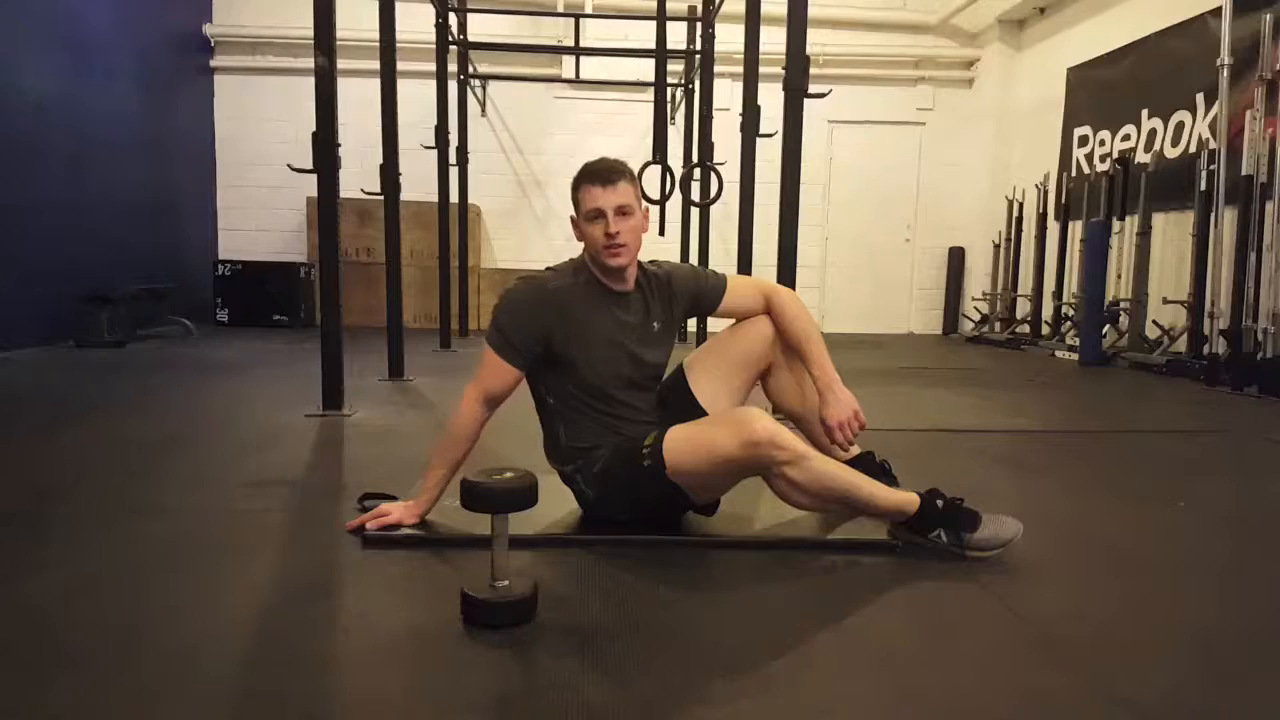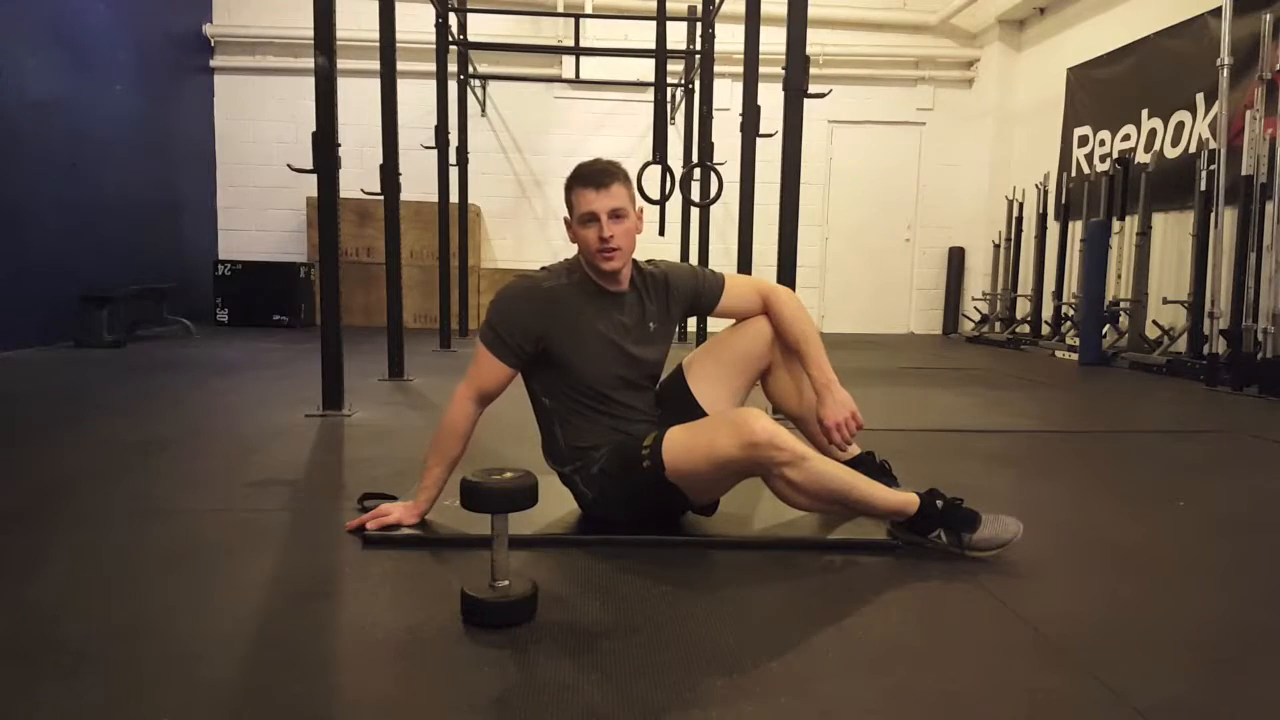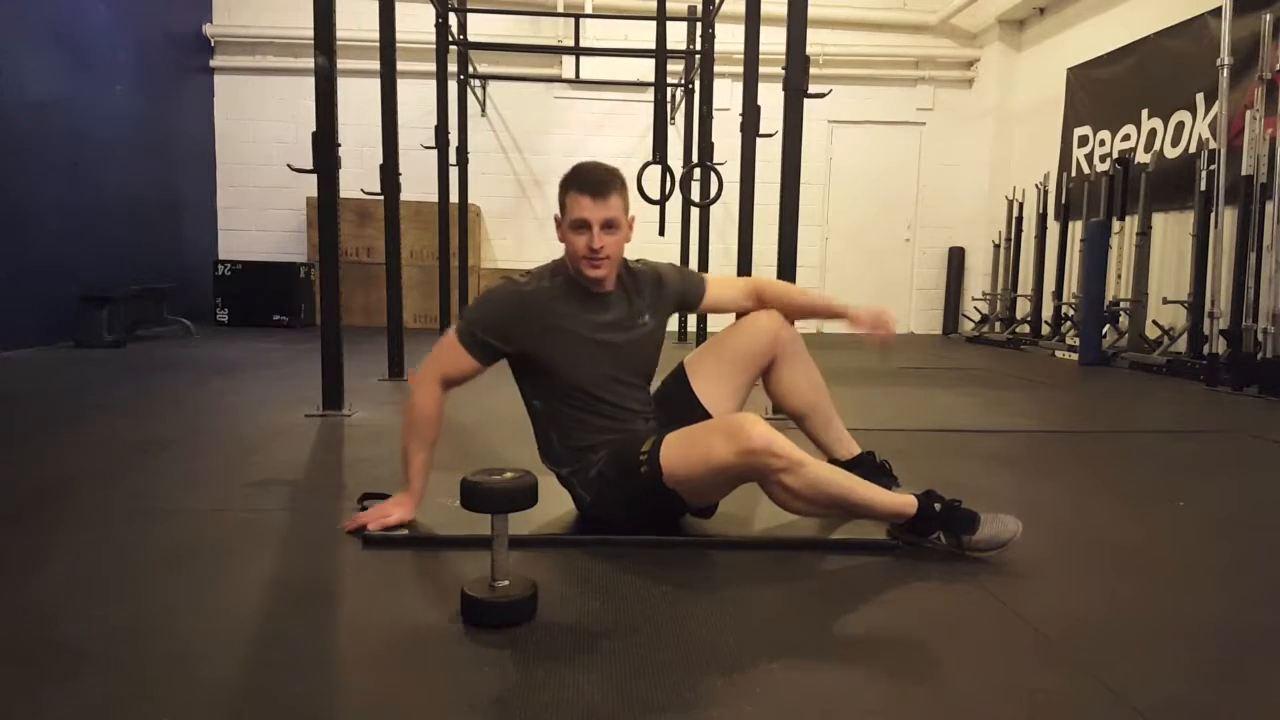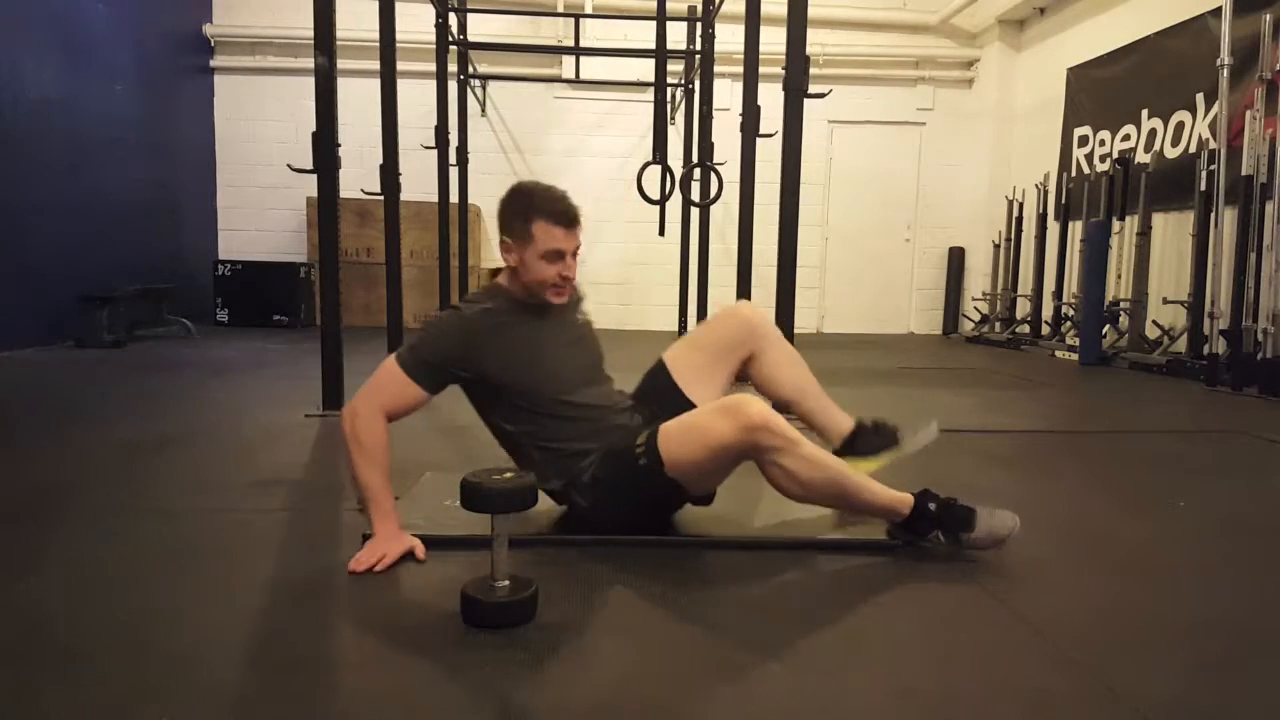
dt=0.4s
person 1, frame 1
left shoulder: (669, 284)
right shoulder: (540, 301)
left elbow: (777, 297)
right elbow: (481, 400)
left wrist: (832, 388)
right wrist: (422, 502)
left hip: (661, 437)
right hip: (611, 480)
left knee: (769, 332)
right knee: (757, 433)
left ankle: (859, 466)
right ankle: (921, 516)
person 1, frame 2
left shoulder: (665, 283)
right shoulder: (533, 301)
left elbow: (774, 297)
right elbow: (471, 397)
left wrist: (829, 388)
right wrist: (421, 502)
left hip: (659, 435)
right hip: (610, 481)
left knee: (768, 334)
right knee: (755, 433)
left ankle: (861, 469)
right ankle: (921, 516)
person 1, frame 3
left shoulder: (650, 282)
right shoulder: (522, 306)
left elbow: (747, 291)
right elbow: (430, 379)
left wrist: (843, 309)
right wrist: (409, 494)
left hip: (659, 432)
right hip: (611, 485)
left knee: (770, 329)
right knee: (751, 439)
left ankle: (863, 471)
right ankle: (920, 518)
person 1, frame 4
left shoulder: (560, 294)
right shoulder: (467, 330)
right elbow: (363, 412)
right wrist: (386, 526)
left hip: (637, 426)
right hip: (608, 485)
left knee: (742, 322)
right knee: (750, 418)
left ankle: (854, 444)
right ankle: (914, 515)
